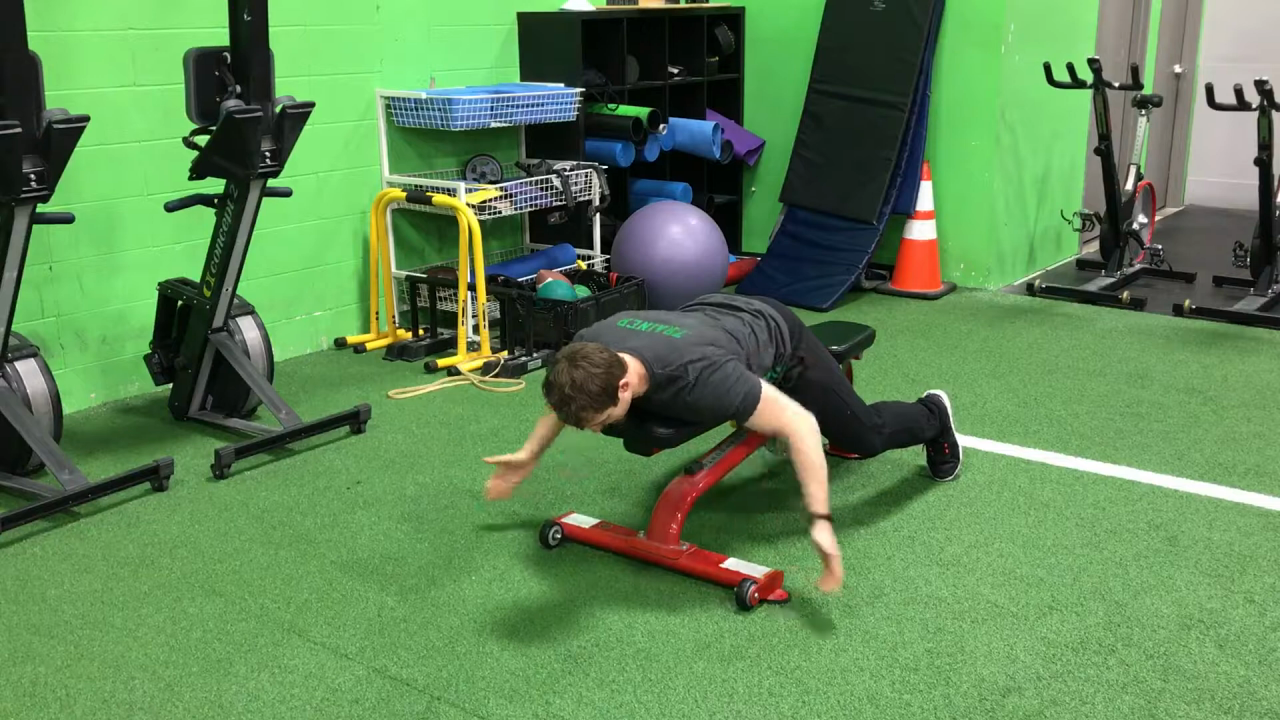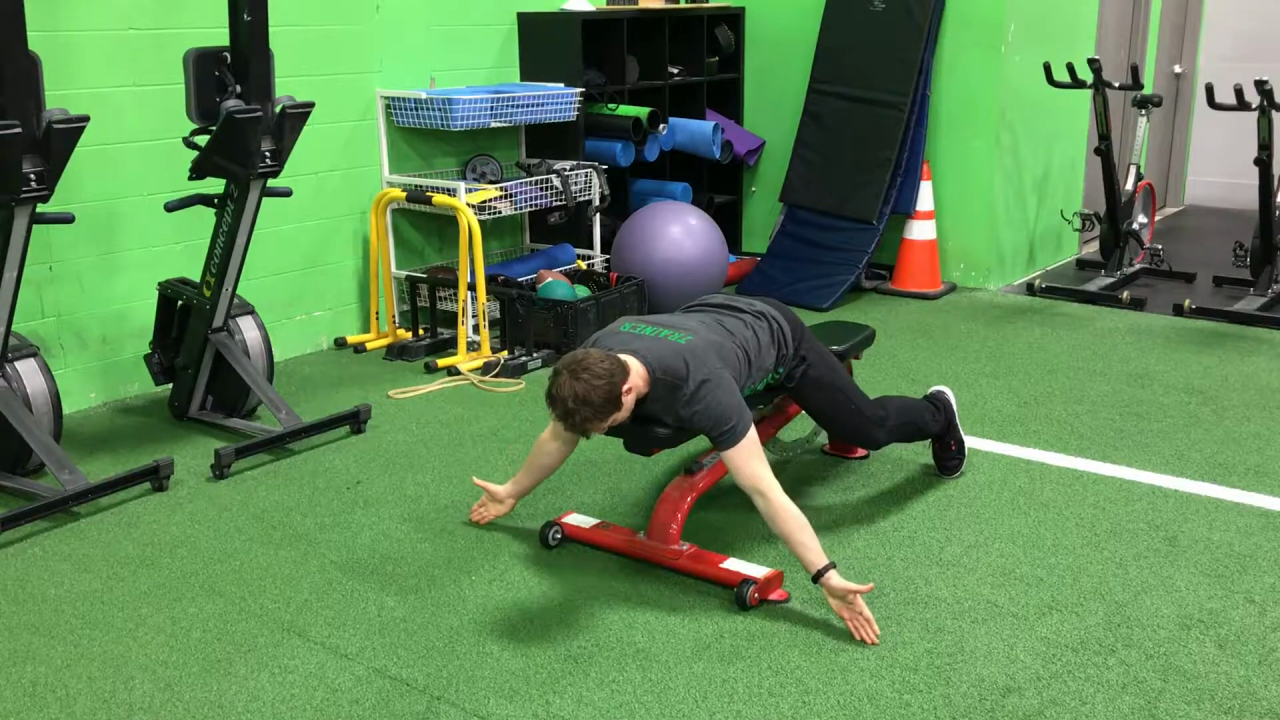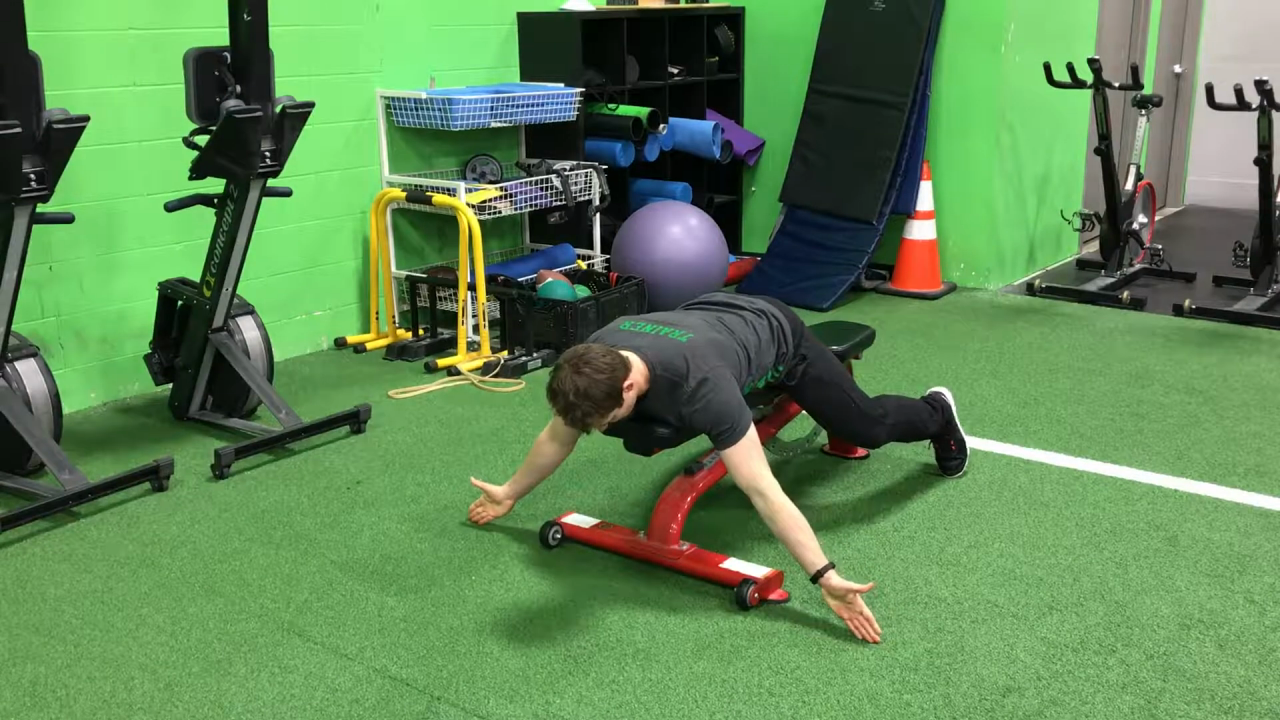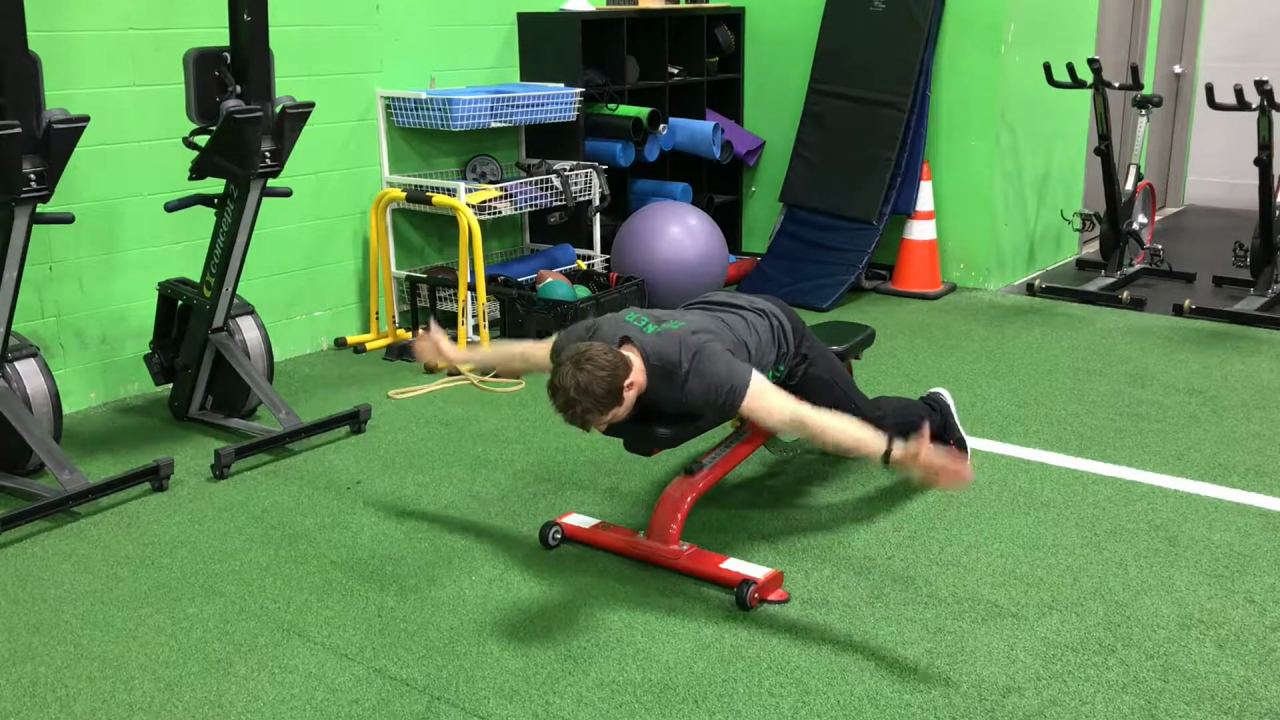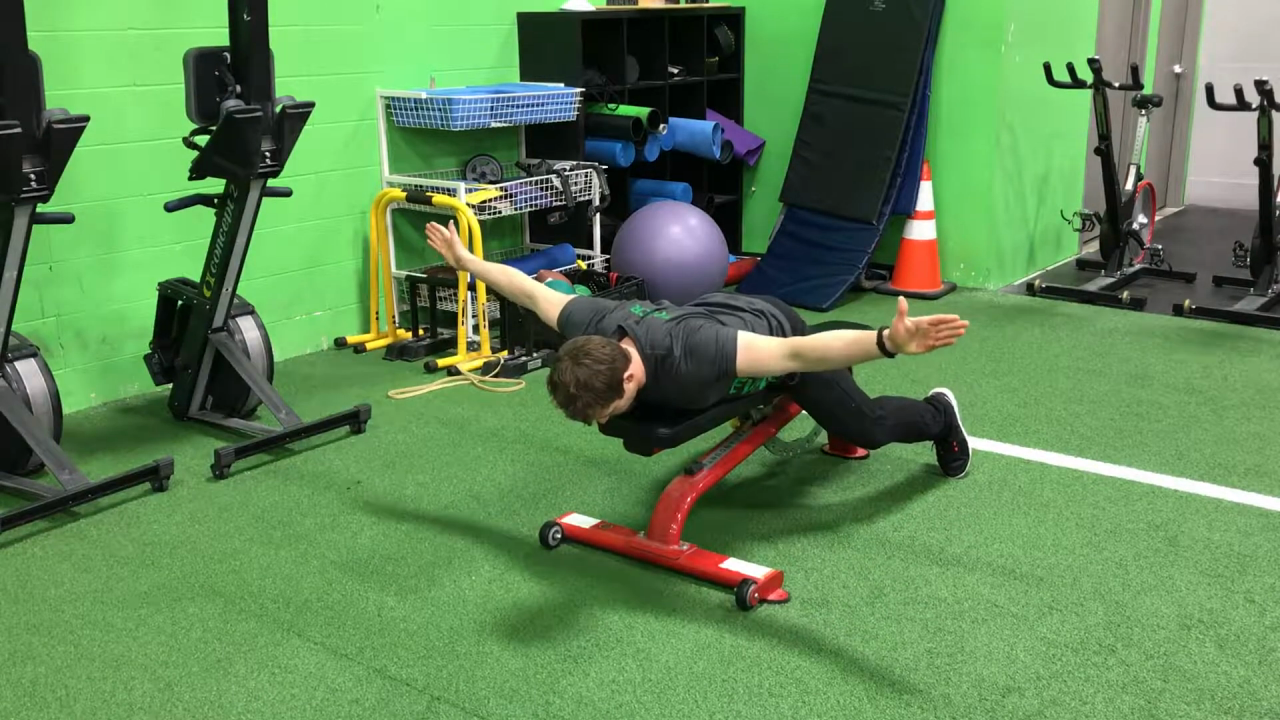
dt=0.7s
person 1, frame 1
left shoulder: (696, 377)
right shoulder: (588, 351)
left elbow: (800, 423)
right elbow: (567, 399)
left wrist: (819, 521)
right wrist: (529, 454)
left hip: (776, 338)
right hip: (717, 315)
left knee: (863, 433)
left ankle: (932, 417)
person 1, frame 2
left shoulder: (698, 388)
right shoulder: (592, 365)
left elbow: (763, 490)
right elbow: (560, 434)
left wrist: (827, 578)
right wrist: (511, 493)
left hip: (777, 336)
right hip: (719, 314)
left knee: (867, 426)
left ankle: (937, 413)
person 1, frame 3
left shoulder: (698, 386)
right shoulder: (592, 363)
left elbow: (762, 490)
right elbow: (556, 436)
left wrist: (825, 577)
right wrist: (509, 493)
left hip: (776, 335)
right hip: (719, 313)
left knee: (867, 425)
left ankle: (935, 413)
person 1, frame 4
left shoulder: (694, 370)
right shoulder: (591, 342)
left elbow: (800, 417)
right elbow: (528, 354)
left wrist: (894, 455)
right wrist: (458, 355)
left hip: (778, 343)
right hip: (718, 313)
left knee: (864, 416)
left ankle: (932, 414)
person 1, frame 5
left shoulder: (685, 356)
right shoulder: (593, 328)
left elbow: (798, 354)
right elbow: (532, 291)
left wrist: (888, 342)
right wrist: (466, 260)
left hip: (776, 334)
right hip: (721, 317)
left knee: (864, 428)
left ankle: (938, 416)
